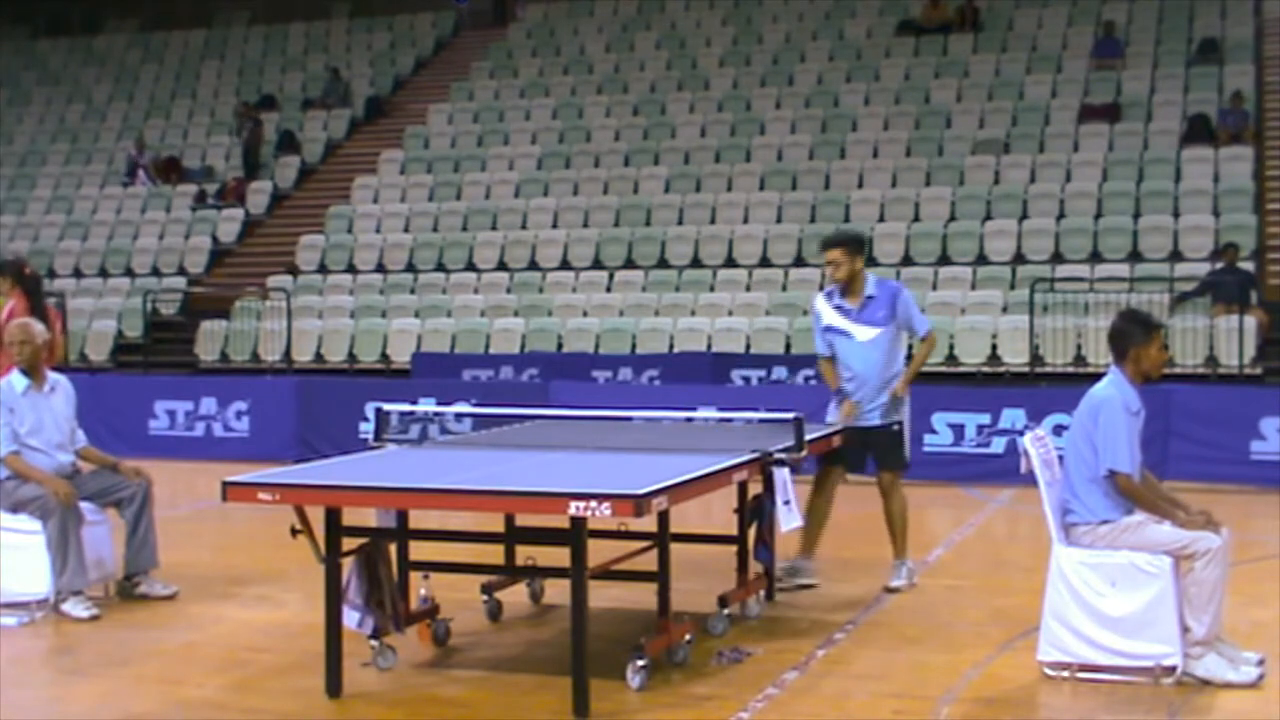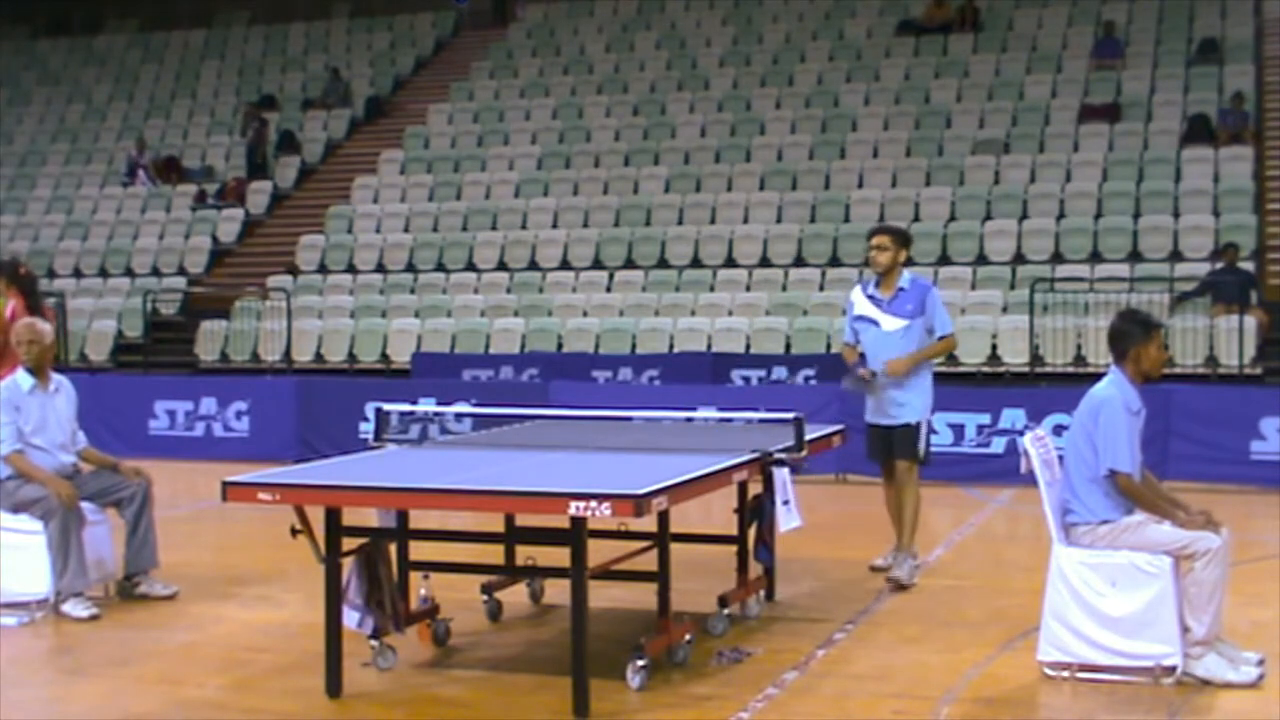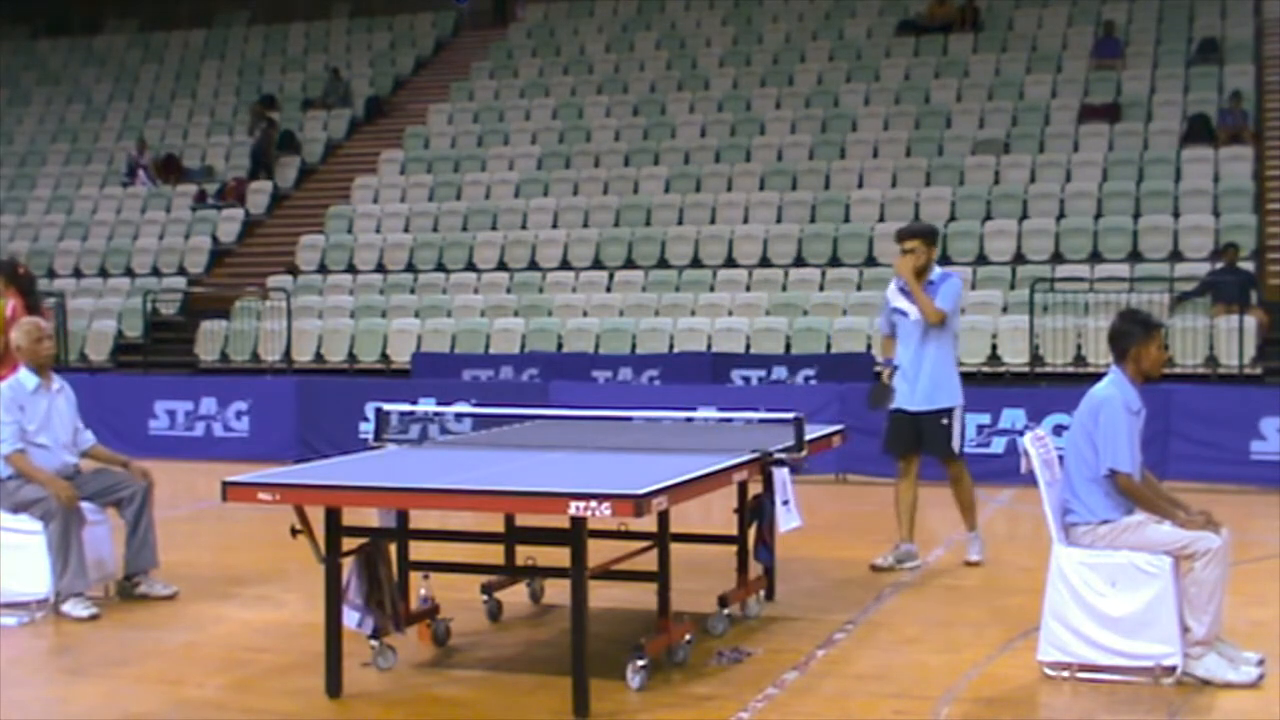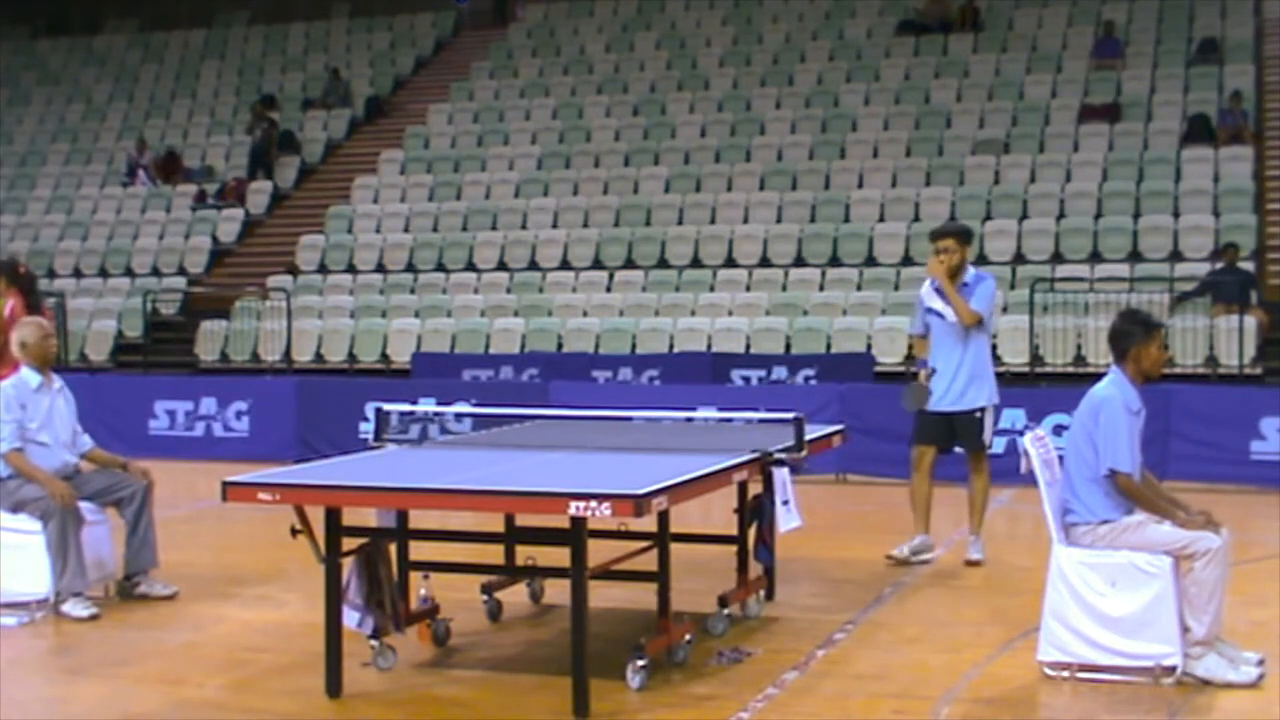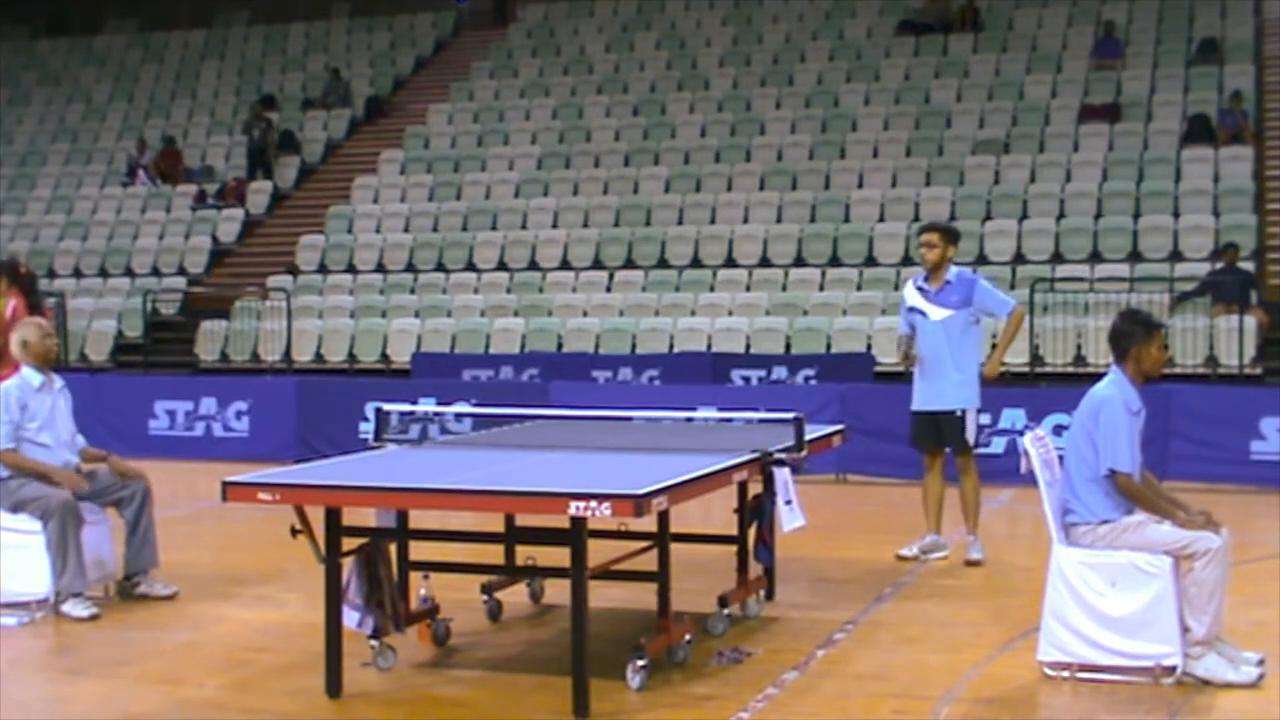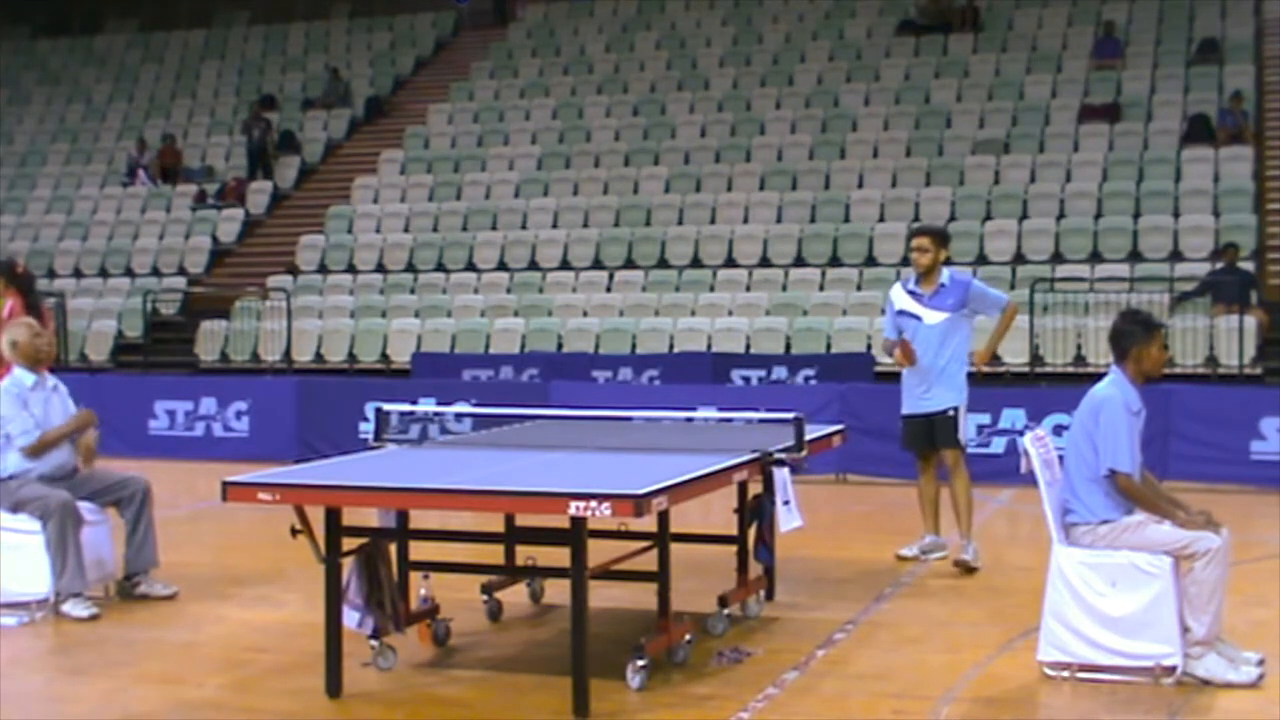
dt=0.5s
person 1, frame 1
left shoulder: (1124, 397)
right shoulder: (1111, 400)
left elbow: (1137, 473)
right elbow: (1123, 482)
left wrist: (1185, 509)
right wrist: (1179, 519)
left hip: (1117, 515)
right hip: (1099, 524)
left knee: (1214, 534)
right knee: (1206, 544)
left ankle: (1206, 638)
right ankle: (1197, 652)
person 1, frame 2
left shoulder: (1124, 397)
right shoulder: (1111, 400)
left elbow: (1138, 472)
right elbow: (1124, 481)
left wrist: (1186, 510)
right wrist: (1179, 519)
left hip: (1116, 514)
right hip: (1099, 524)
left knee: (1215, 534)
right knee: (1206, 544)
left ankle: (1205, 638)
right ankle: (1196, 651)
person 1, frame 3
left shoulder: (1125, 397)
right shoulder: (1112, 400)
left elbow: (1138, 472)
right elbow: (1124, 481)
left wrist: (1186, 509)
right wrist: (1180, 518)
left hip: (1117, 514)
right hip: (1099, 524)
left knee: (1215, 534)
right knee: (1206, 543)
left ankle: (1205, 638)
right ankle: (1197, 651)
person 1, frame 4
left shoulder: (1124, 397)
right shoulder: (1111, 400)
left elbow: (1137, 473)
right elbow: (1123, 481)
left wrist: (1186, 510)
right wrist: (1179, 519)
left hip: (1116, 515)
right hip: (1099, 524)
left knee: (1214, 534)
right knee: (1206, 544)
left ankle: (1205, 638)
right ankle: (1197, 652)
person 1, frame 5
left shoulder: (1124, 397)
right shoulder: (1112, 400)
left elbow: (1138, 472)
right elbow: (1124, 481)
left wrist: (1186, 509)
right wrist: (1179, 518)
left hip: (1116, 514)
right hip: (1099, 524)
left knee: (1214, 533)
right knee: (1206, 543)
left ankle: (1205, 637)
right ankle: (1197, 651)
person 1, frame 6
left shoulder: (1124, 397)
right shoulder: (1111, 400)
left elbow: (1137, 472)
right elbow: (1124, 482)
left wrist: (1185, 510)
right wrist: (1179, 519)
left hip: (1116, 515)
right hip: (1099, 524)
left knee: (1216, 534)
right knee: (1206, 544)
left ankle: (1205, 638)
right ankle: (1197, 651)
person 2, frame 1
left shoulder: (894, 295)
right shoulder: (823, 305)
left elbow: (927, 339)
right elbow: (825, 358)
left wrist: (905, 380)
right wrist: (842, 397)
left hip: (886, 409)
right hip: (844, 410)
left knee: (889, 482)
right knee: (825, 481)
left ankle: (901, 563)
right ankle: (805, 561)
person 2, frame 2
left shoulder: (924, 292)
right shoulder: (859, 296)
left elbow: (949, 341)
right elbow: (849, 345)
left wrist: (910, 361)
right wrist: (858, 367)
left hip: (911, 403)
right hip: (877, 404)
left knee: (905, 473)
right knee: (889, 476)
left ankle: (905, 559)
right ankle: (902, 546)
person 2, frame 3
left shoulder: (949, 282)
right shoulder: (894, 290)
left elbow: (935, 317)
left wrist: (912, 280)
right wrist: (889, 364)
left hip: (941, 397)
right hip: (904, 397)
left knee: (954, 468)
right knee: (905, 470)
left ankle: (973, 535)
right ankle: (906, 547)
person 2, frame 4
left shoulder: (984, 283)
right shoulder: (927, 290)
left elbow: (970, 319)
left wrist: (945, 281)
right wrist: (922, 365)
left hip: (974, 395)
right hip: (936, 394)
left knee: (977, 462)
right knee: (920, 459)
left ankle: (975, 539)
right ankle: (922, 539)
person 2, frame 5
left shoulder: (971, 286)
right shoulder: (911, 290)
left elbow: (1015, 313)
right elbow: (905, 334)
left wrist: (997, 357)
right wrist: (905, 348)
left hip: (959, 394)
right hip: (924, 394)
left knee: (963, 463)
right knee: (931, 463)
left ankle: (973, 539)
right ankle: (934, 538)
person 2, frame 6
left shoulder: (965, 287)
right shoulder: (898, 293)
left elbow: (1009, 307)
right elbow: (889, 340)
left wrist: (989, 350)
right wrist: (895, 351)
left hip: (949, 393)
right hip: (914, 395)
left knee: (953, 461)
right knee: (925, 464)
left ankle: (968, 544)
right ankle: (932, 539)
person 3, frame 1
left shoulder: (63, 386)
left wrist: (118, 465)
right wrist: (47, 480)
left hip: (69, 476)
left knee: (136, 486)
right knee: (60, 503)
left ankle: (136, 576)
right ankle: (68, 594)
person 3, frame 2
left shoulder: (65, 388)
left wrist: (118, 465)
right wrist: (50, 480)
left hip: (69, 476)
left knee: (136, 486)
right knee: (62, 503)
left ankle: (136, 576)
right ankle: (68, 594)
person 3, frame 3
left shoulder: (63, 389)
left elbow: (83, 441)
left wrist: (126, 463)
right wrist: (50, 481)
left hip: (70, 476)
left knee: (136, 486)
right knee: (62, 504)
left ankle: (136, 576)
right ankle: (69, 594)
person 3, frame 4
left shoulder: (61, 390)
left elbow: (80, 443)
left wrist: (125, 464)
right wrist: (47, 480)
left hip: (69, 476)
left knee: (136, 486)
right knee: (61, 505)
left ankle: (136, 576)
right ankle: (69, 594)
person 3, frame 5
left shoulder: (60, 389)
left wrist: (107, 458)
right wrist: (53, 471)
left hip: (67, 476)
left knee: (136, 486)
right knee: (61, 503)
left ankle: (136, 576)
right ankle: (69, 594)
person 3, frame 6
left shoulder: (56, 387)
left elbow: (81, 427)
right elbow: (31, 446)
left wrist: (87, 436)
right wrist: (74, 425)
left hip: (67, 477)
left knee: (136, 487)
right knee: (60, 504)
left ankle: (136, 576)
right ankle: (69, 594)
